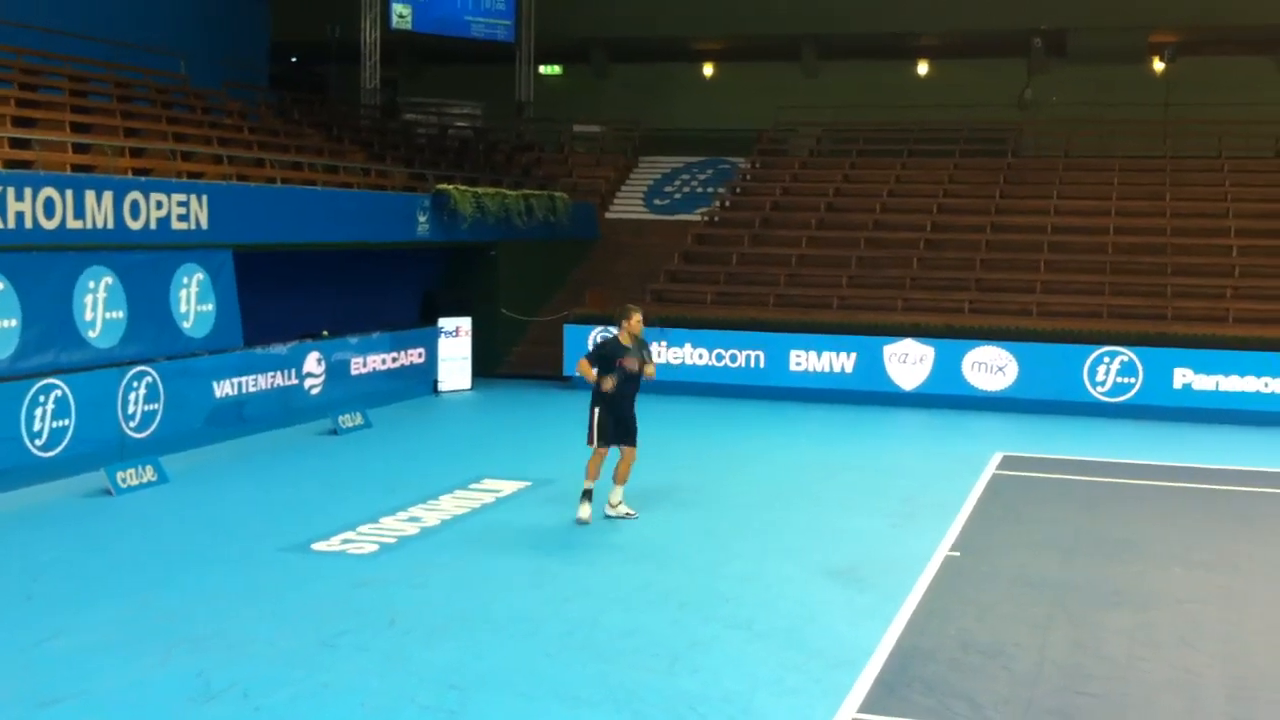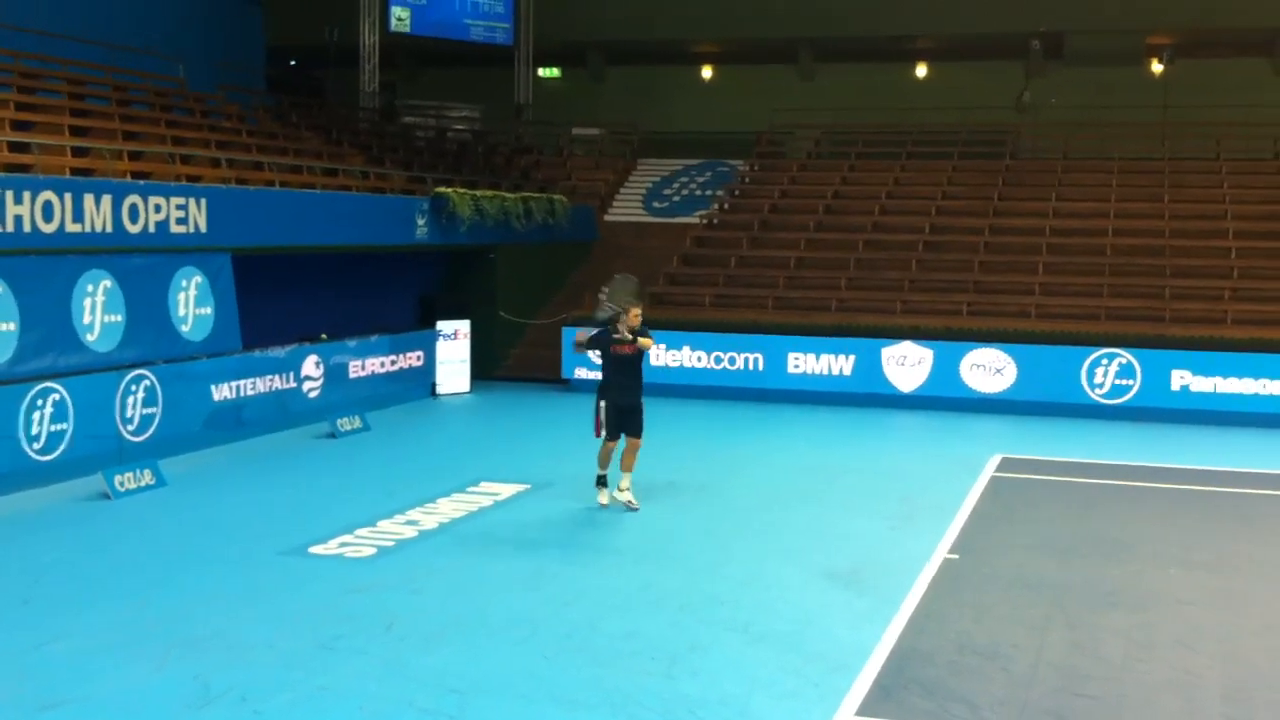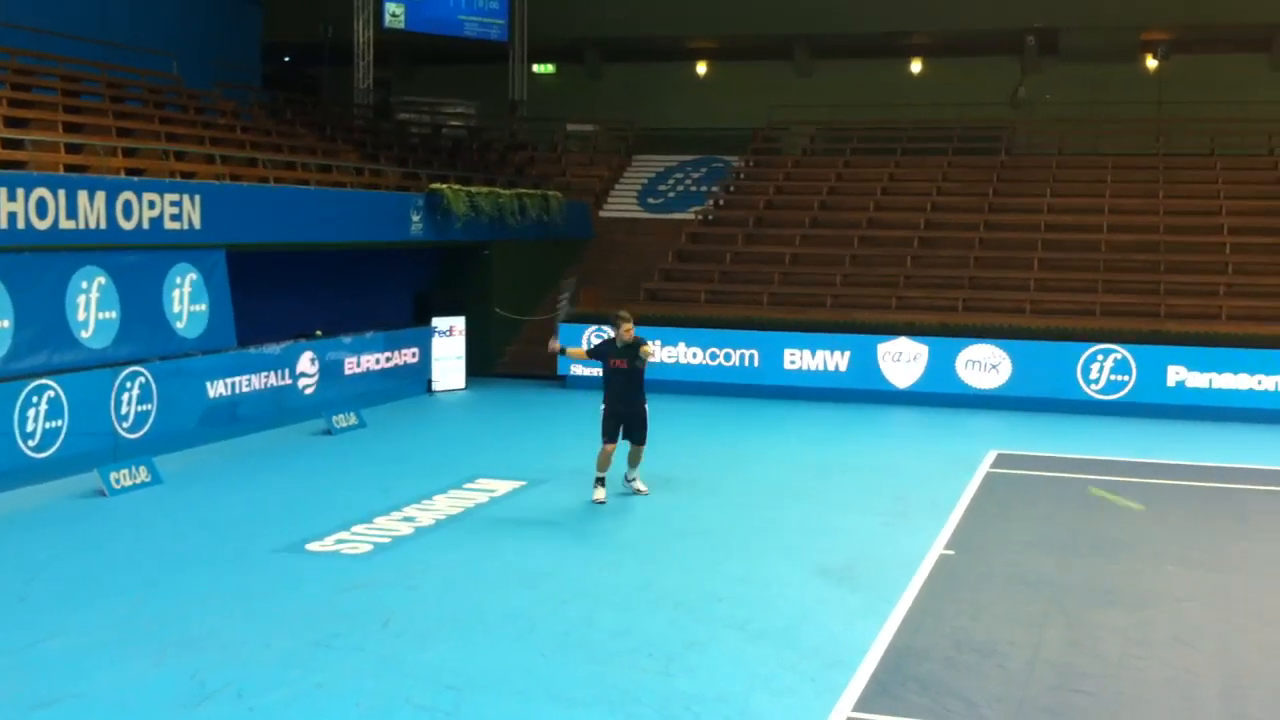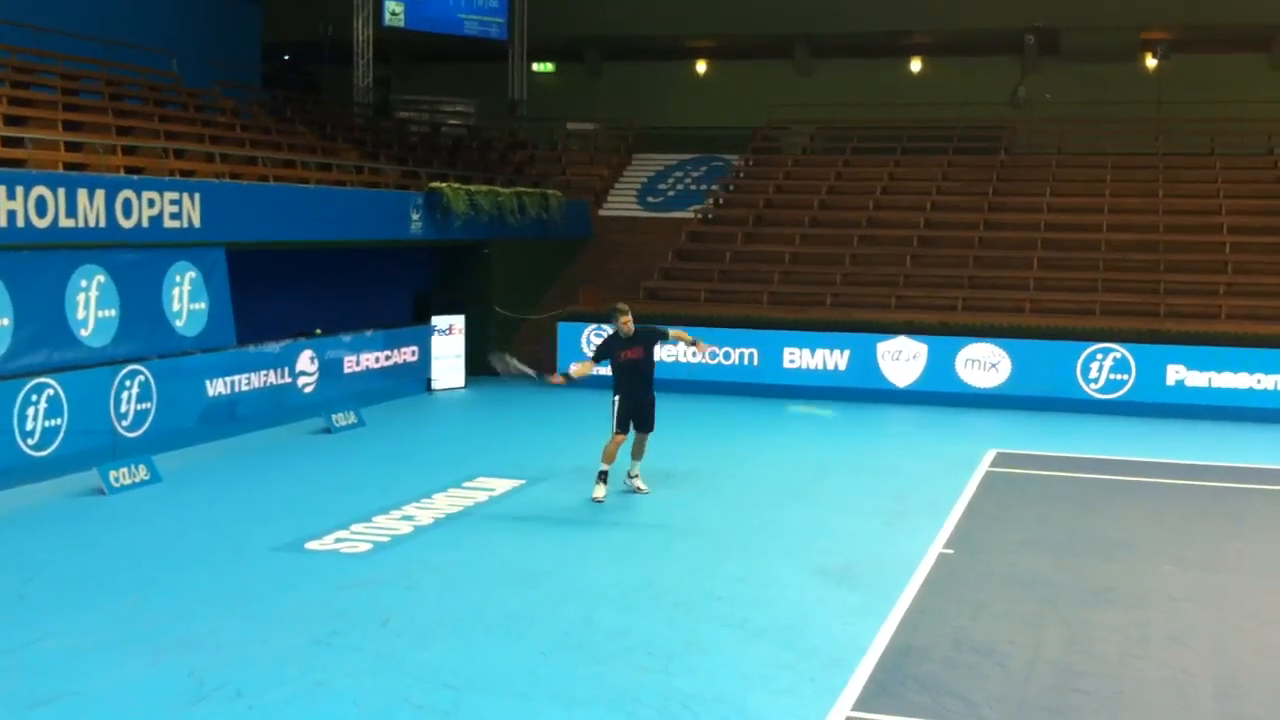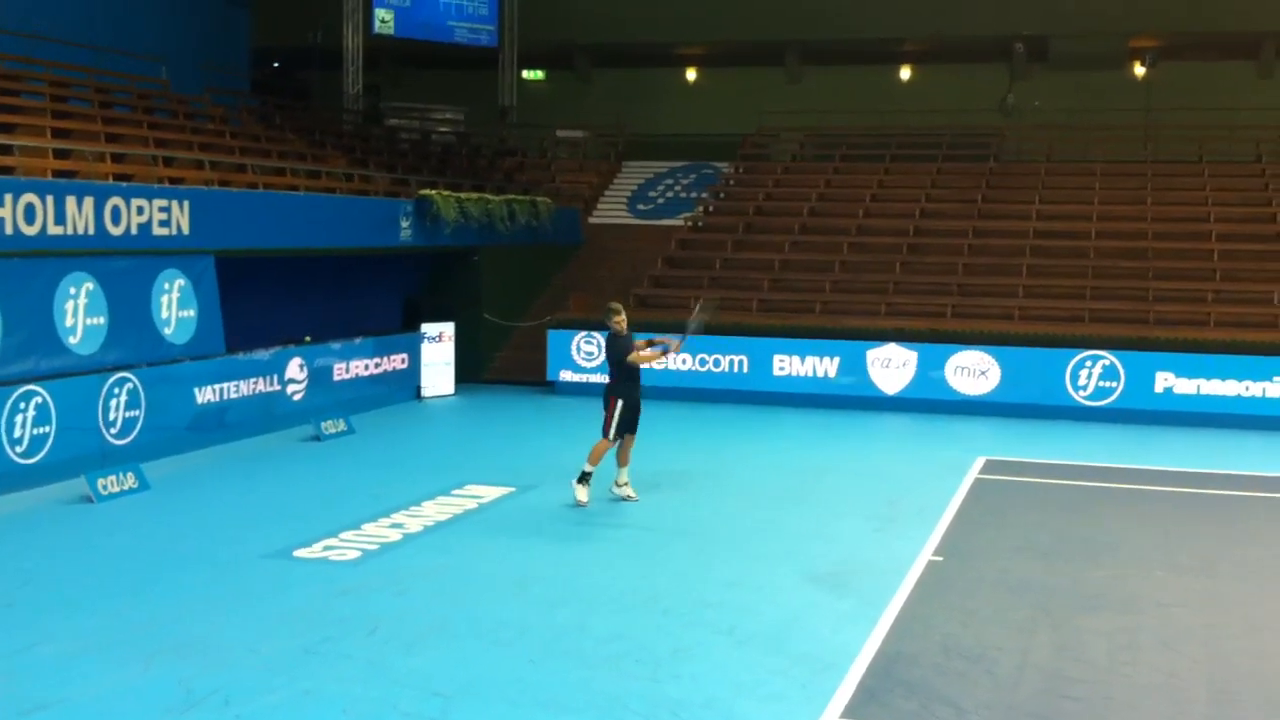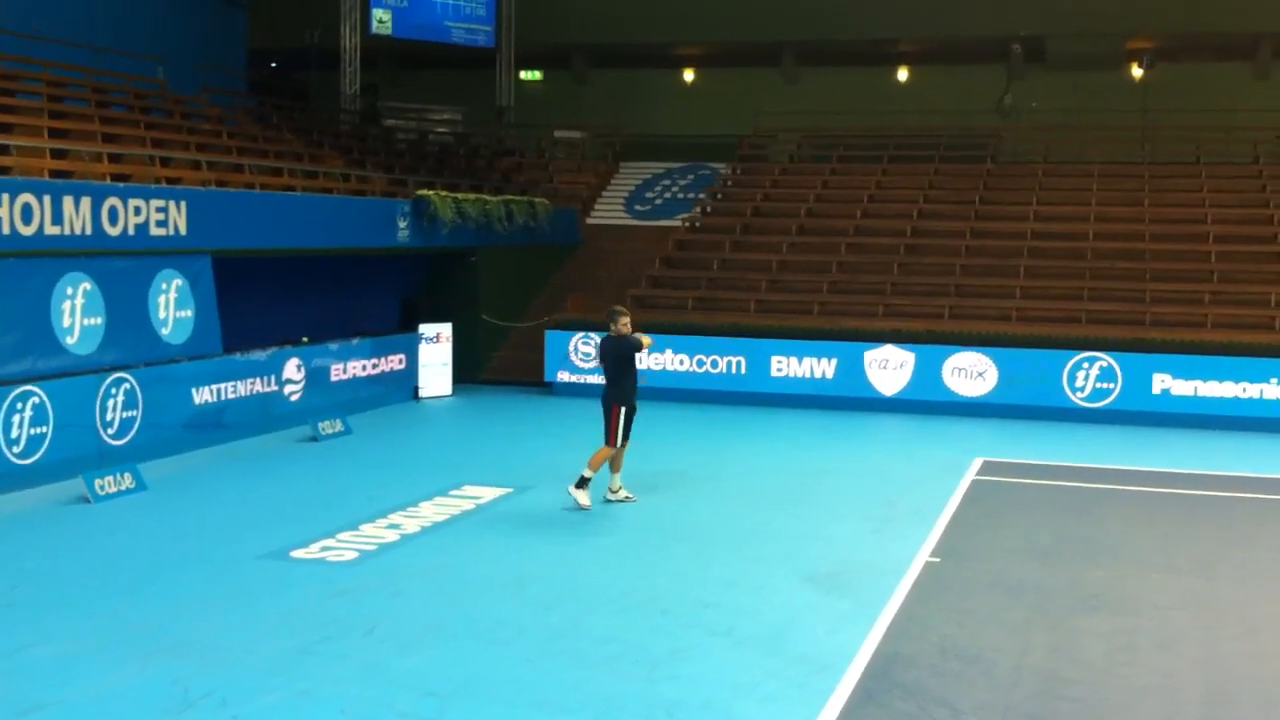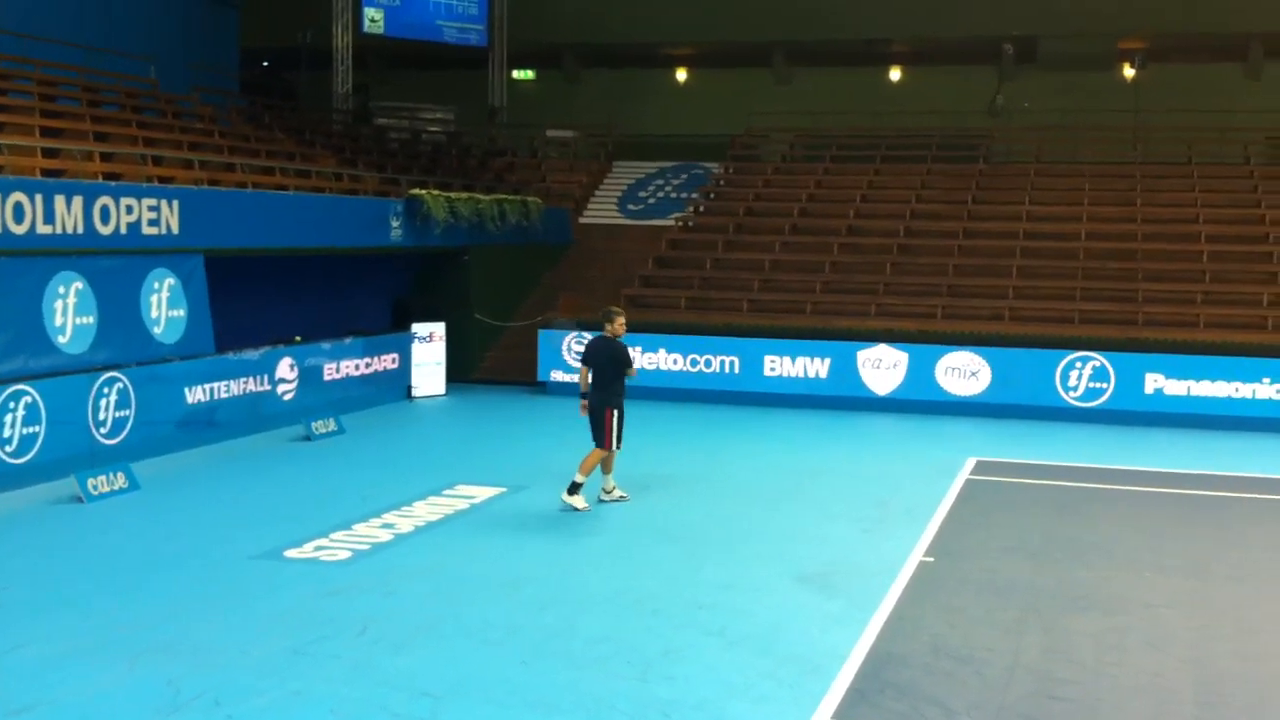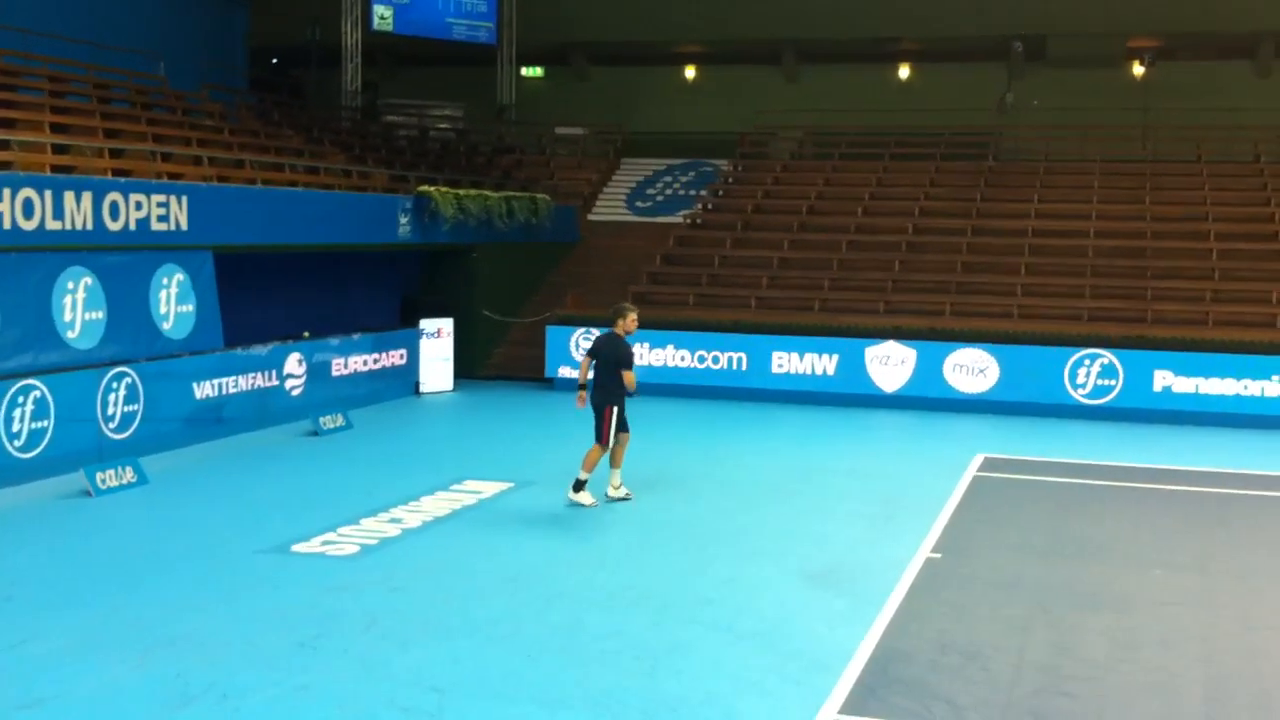
dt=0.2s
person 1, frame 1
left shoulder: (642, 345)
right shoulder: (606, 346)
left elbow: (650, 373)
right elbow: (582, 367)
left wrist: (639, 368)
right wrist: (598, 381)
left hip: (626, 408)
right hip: (603, 406)
left knee: (629, 454)
right knee: (600, 451)
left ankle: (615, 503)
right ankle: (585, 499)
person 1, frame 2
left shoulder: (641, 334)
right shoulder: (605, 334)
left elbow: (647, 344)
right elbow: (579, 348)
left wrist: (629, 336)
right wrist: (580, 341)
left hip: (633, 398)
right hip: (609, 398)
left knee: (634, 443)
right knee: (609, 443)
left ankle: (623, 490)
right ankle: (601, 483)
person 1, frame 3
left shoulder: (636, 342)
right shoulder: (605, 347)
left elbow: (645, 349)
right elbow: (585, 354)
left wrist: (645, 353)
right wrist: (561, 350)
left hip: (636, 405)
right hip: (611, 405)
left knee: (638, 446)
right knee: (608, 448)
left ankle: (631, 477)
right ankle: (599, 483)
person 1, frame 4
left shoulder: (646, 332)
right shoulder: (610, 343)
left elbow: (674, 334)
right elbow: (589, 364)
left wrist: (695, 343)
right wrist: (568, 376)
left hip: (645, 395)
right hip: (624, 396)
left knee: (642, 436)
right knee: (618, 438)
left ankle: (633, 475)
right ankle: (601, 480)
person 1, frame 5
left shoulder: (624, 335)
right shoulder: (614, 341)
left elbow: (635, 346)
right elbow: (636, 359)
left wrist: (657, 342)
right wrist: (664, 351)
left hip: (631, 395)
right hip: (618, 397)
left knee: (628, 439)
right knee: (609, 440)
left ankle: (621, 484)
right ankle: (582, 481)
person 1, frame 6
left shoulder: (605, 342)
right shoulder: (624, 343)
right elbow: (646, 342)
right wrist: (640, 336)
left hip: (614, 398)
right hip: (621, 401)
left knee: (619, 446)
right knee: (612, 447)
left ankle: (615, 489)
right ankle: (580, 486)
person 1, frame 7
left shoulder: (592, 344)
right shoulder: (619, 348)
left elbow: (584, 372)
right elbow: (631, 373)
left wrist: (585, 397)
left hip: (597, 401)
right hip: (610, 404)
left knee: (613, 445)
right knee: (603, 449)
left ankle: (609, 489)
right ankle: (572, 492)
person 1, frame 8
left shoulder: (601, 339)
right shoulder: (624, 348)
left elbow: (585, 363)
right elbow: (628, 380)
left wrist: (582, 388)
right wrist: (633, 390)
left hip: (603, 397)
right hip: (610, 401)
left knee: (623, 437)
right knee: (602, 445)
left ankle: (615, 486)
right ankle: (577, 489)
